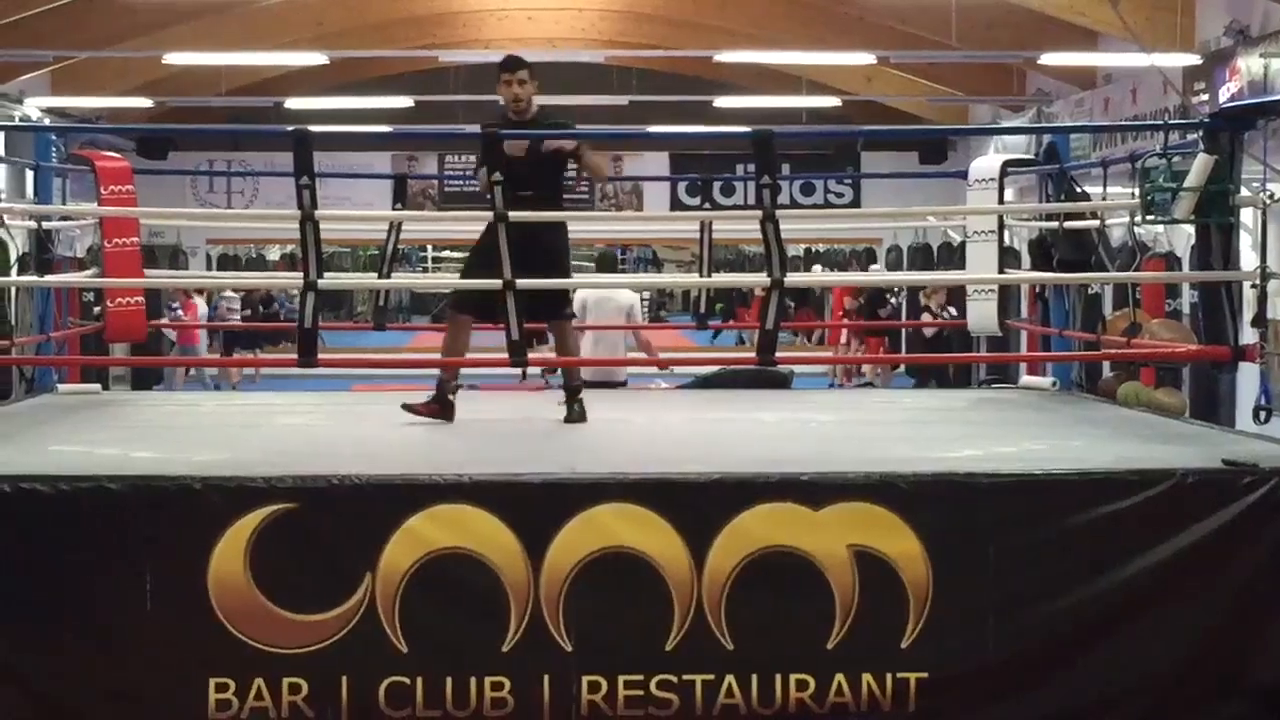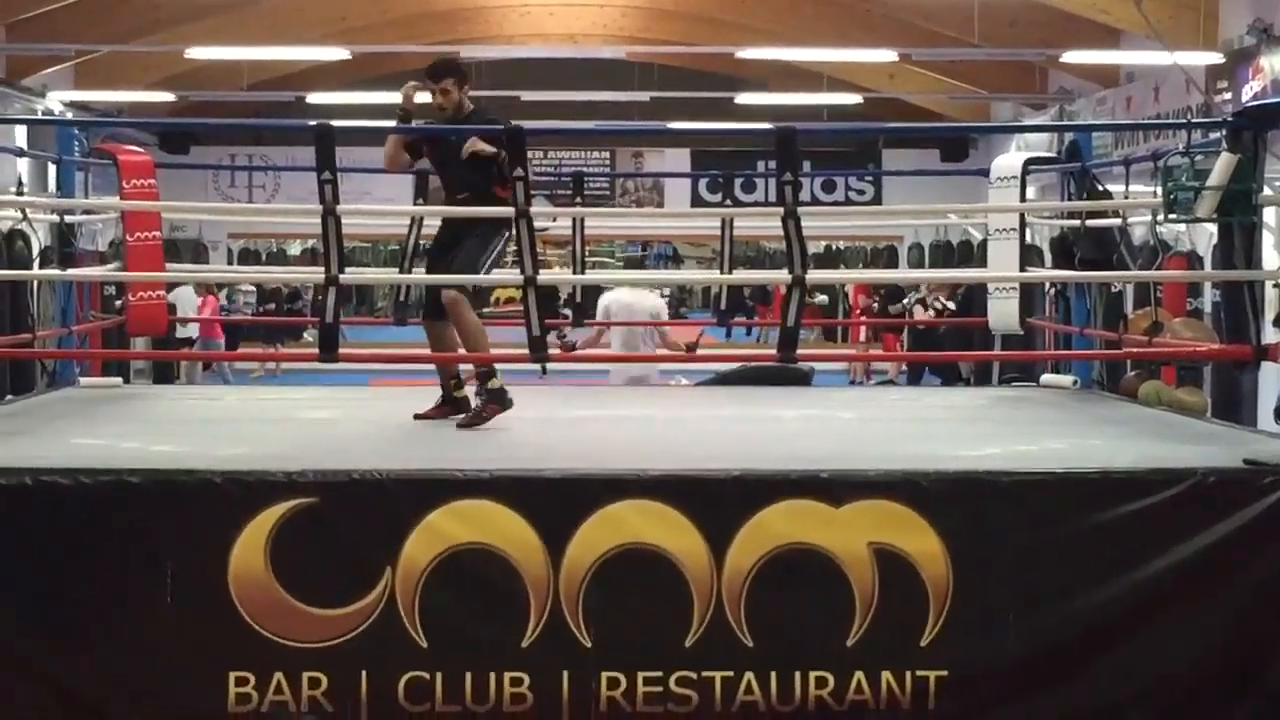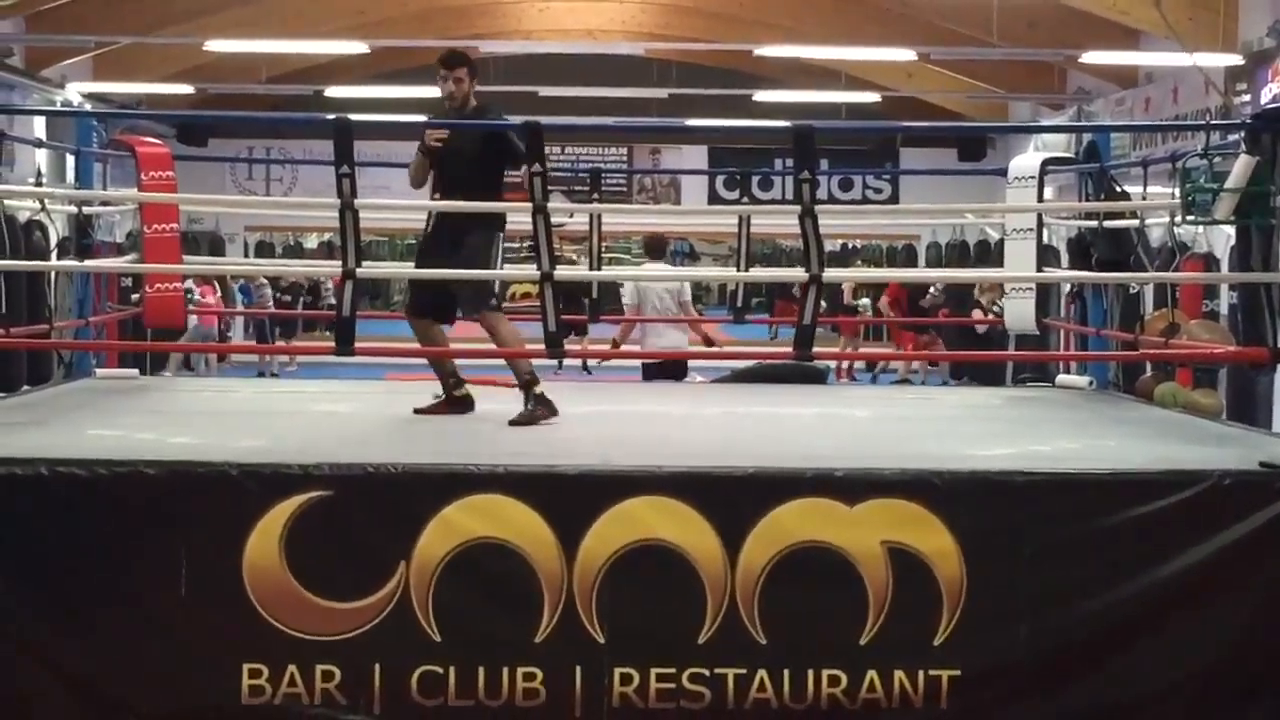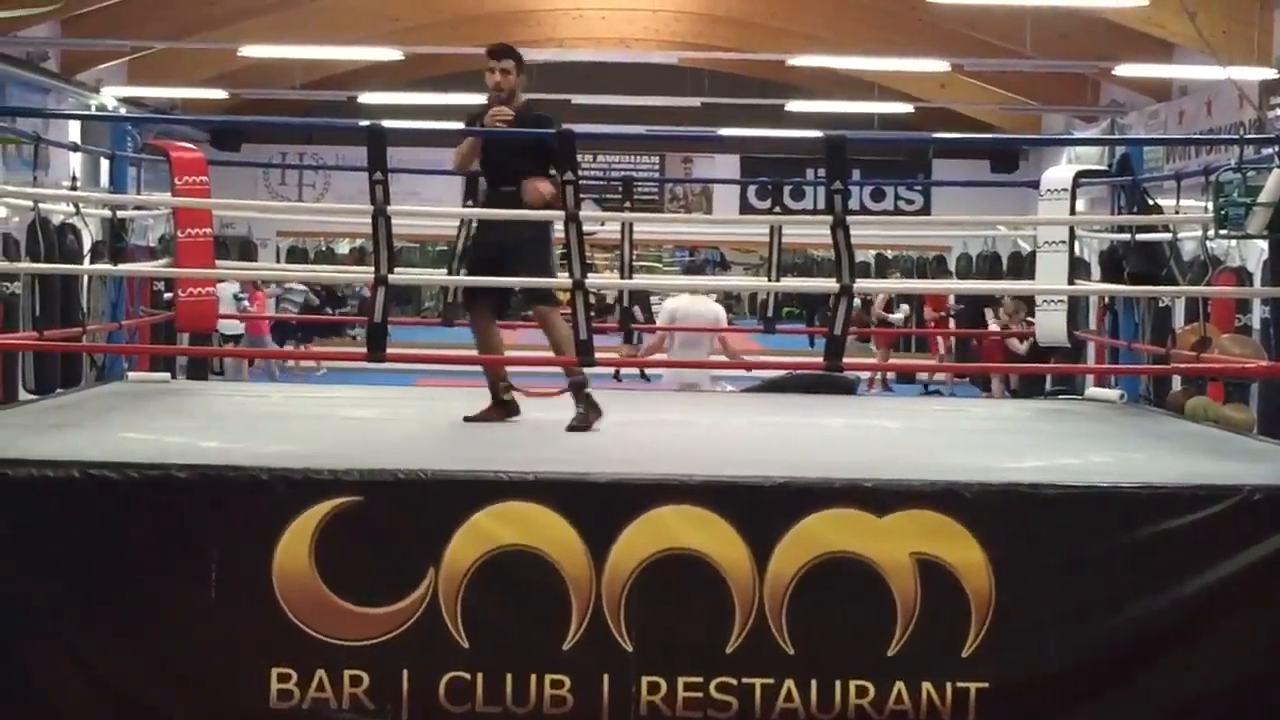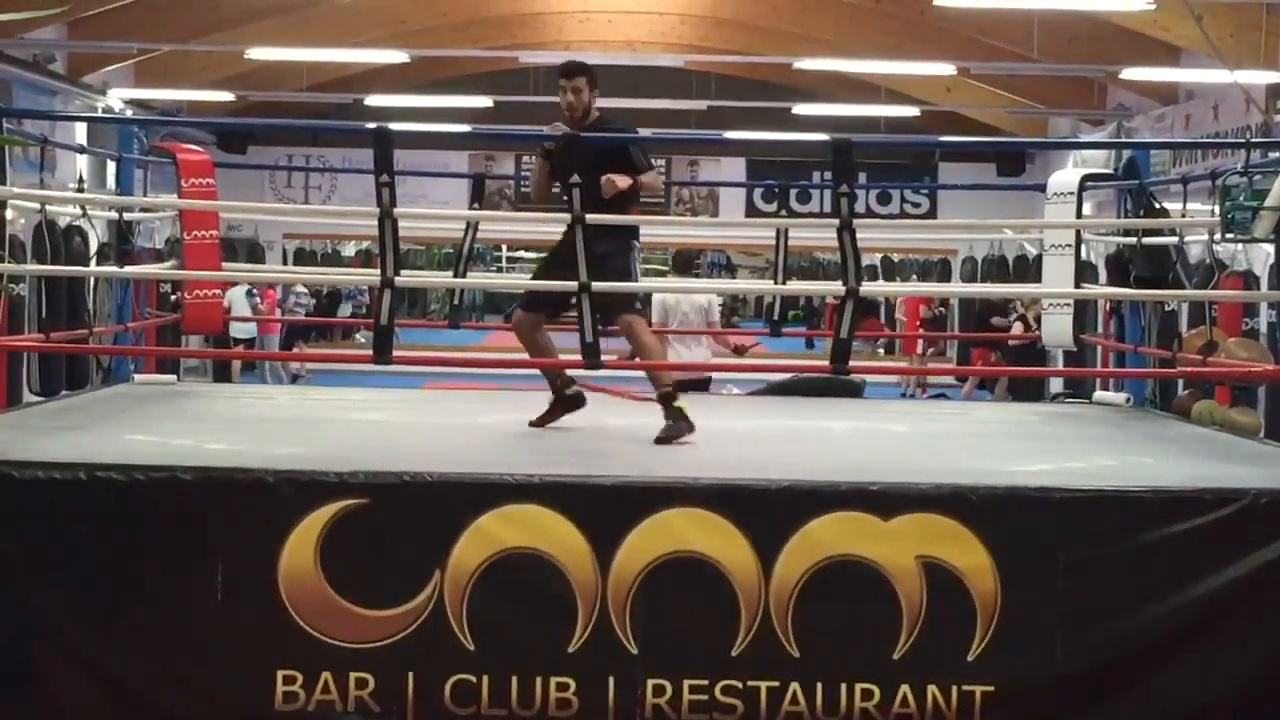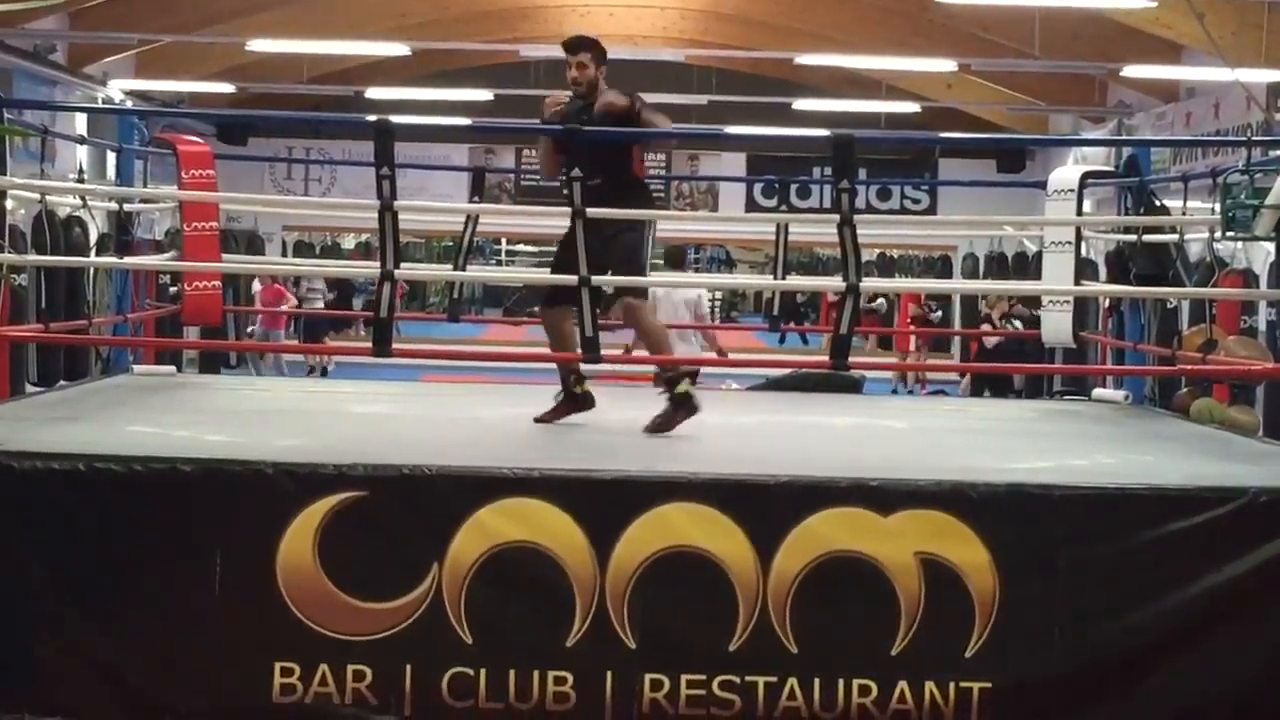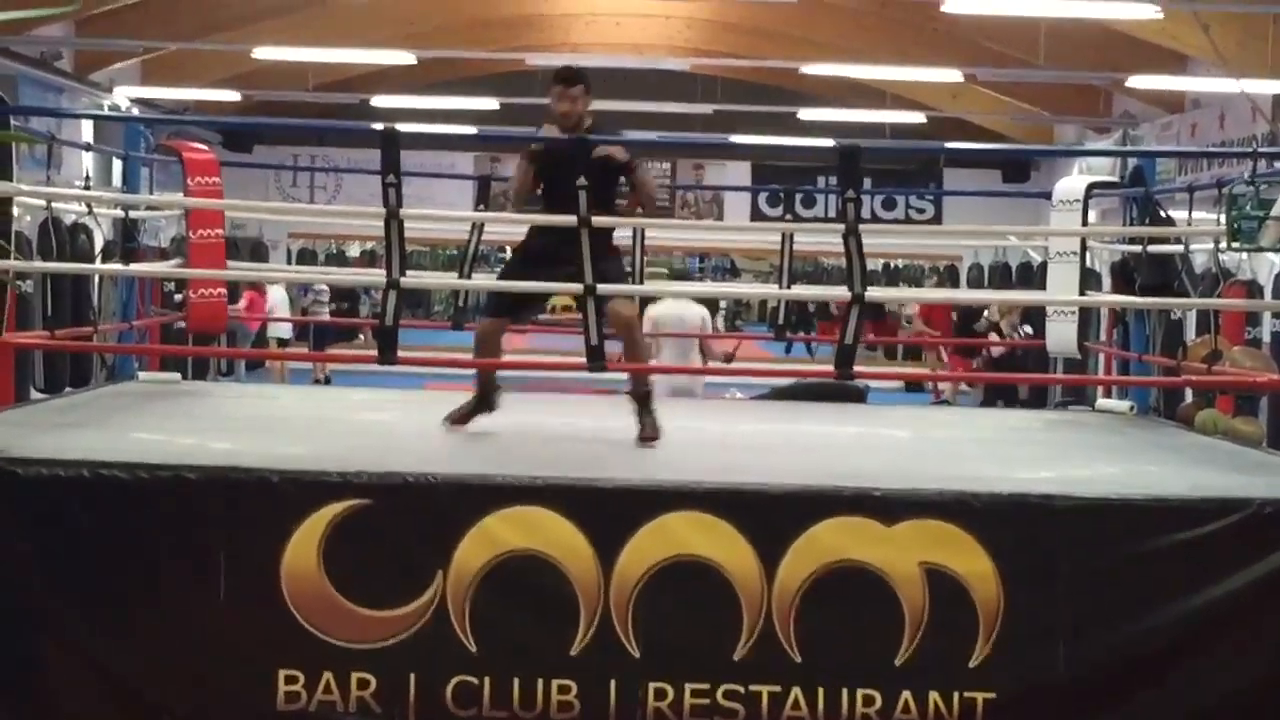
dt=0.7s
person 1, frame 1
left shoulder: (556, 126)
right shoulder: (494, 129)
left elbow: (601, 173)
right elbow: (482, 183)
left wrist: (575, 147)
right wrist: (502, 154)
left hip: (546, 232)
right hip: (502, 229)
left knee: (559, 320)
right knee: (458, 311)
left ankle: (574, 397)
right ankle: (443, 398)
person 1, frame 2
left shoulder: (488, 123)
right shoulder: (434, 128)
right elbow: (393, 164)
left wrist: (494, 152)
right wrist: (404, 114)
left hip: (490, 226)
right hip: (454, 227)
left knee: (454, 297)
right knee: (435, 317)
left ankle: (491, 390)
right ankle: (454, 395)
person 1, frame 3
left shoulder: (492, 124)
right shoulder: (437, 126)
left elbow: (529, 162)
right elbow: (416, 182)
right wrist: (424, 149)
left hip: (482, 229)
right hip: (444, 228)
left knee: (487, 314)
right knee: (419, 316)
left ankle: (536, 397)
right ankle: (456, 393)
person 1, frame 4
left shoulder: (539, 120)
right shoulder: (482, 118)
right elbow: (460, 164)
left wrist: (550, 186)
right wrist: (483, 128)
left hip: (532, 224)
right hip: (492, 223)
left knee: (543, 308)
right knee: (480, 313)
left ankle: (584, 399)
right ankle: (503, 398)
person 1, frame 5
left shoulder: (617, 134)
right shoulder: (560, 142)
left elbow: (655, 183)
right elbow: (539, 196)
left wrist: (629, 181)
right wrist: (547, 152)
left hip: (614, 242)
right hip: (575, 241)
left knee: (630, 320)
right knee: (523, 321)
left ankle: (674, 411)
right ankle: (566, 393)
person 1, frame 6
left shoulder: (620, 107)
right shoulder: (569, 113)
left elbow: (664, 134)
right elbow: (549, 171)
left wrist: (630, 108)
right wrist: (548, 124)
left hip: (627, 217)
right hip: (589, 221)
left knee: (630, 301)
right knee: (553, 309)
left ankle: (680, 393)
right ankle: (574, 393)
person 1, frame 7
left shoulder: (610, 143)
right shoulder: (544, 140)
left elbow: (650, 202)
right elbow: (517, 198)
left wrist: (628, 164)
right wrist: (535, 153)
left hip: (594, 246)
right hip: (544, 244)
left knee: (624, 316)
right knee: (488, 327)
left ankle: (644, 406)
right ankle: (484, 395)
